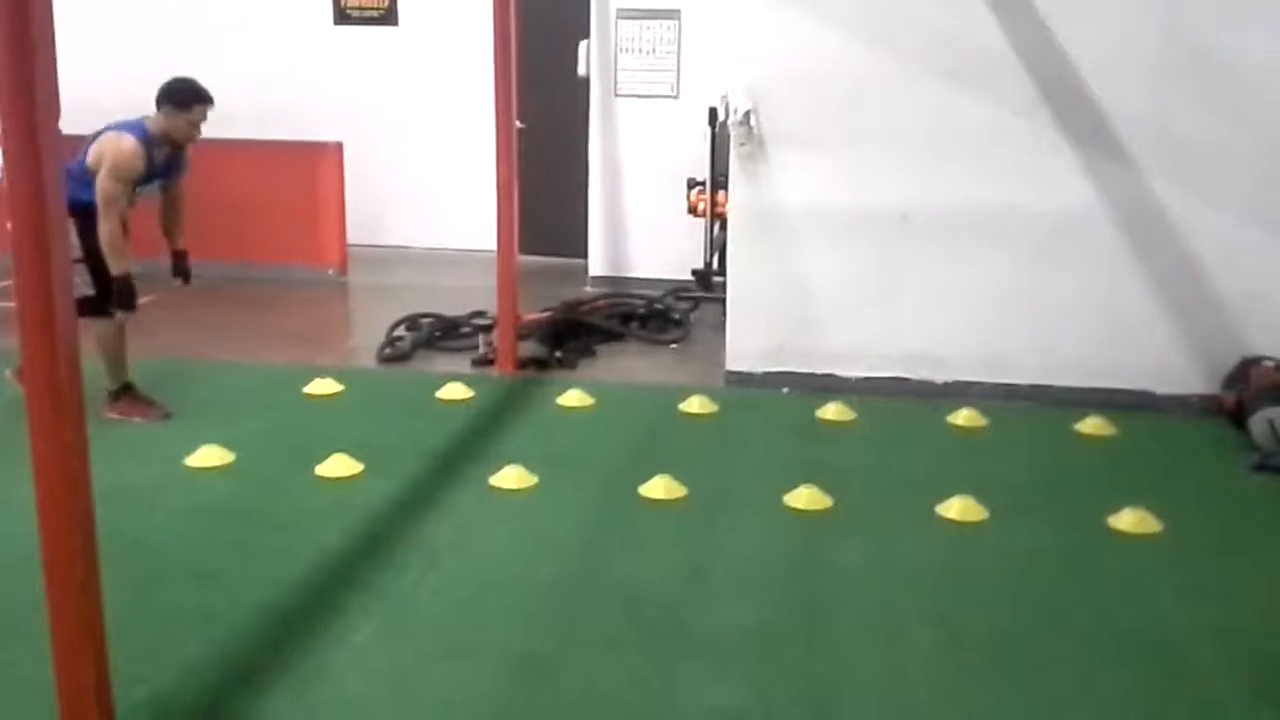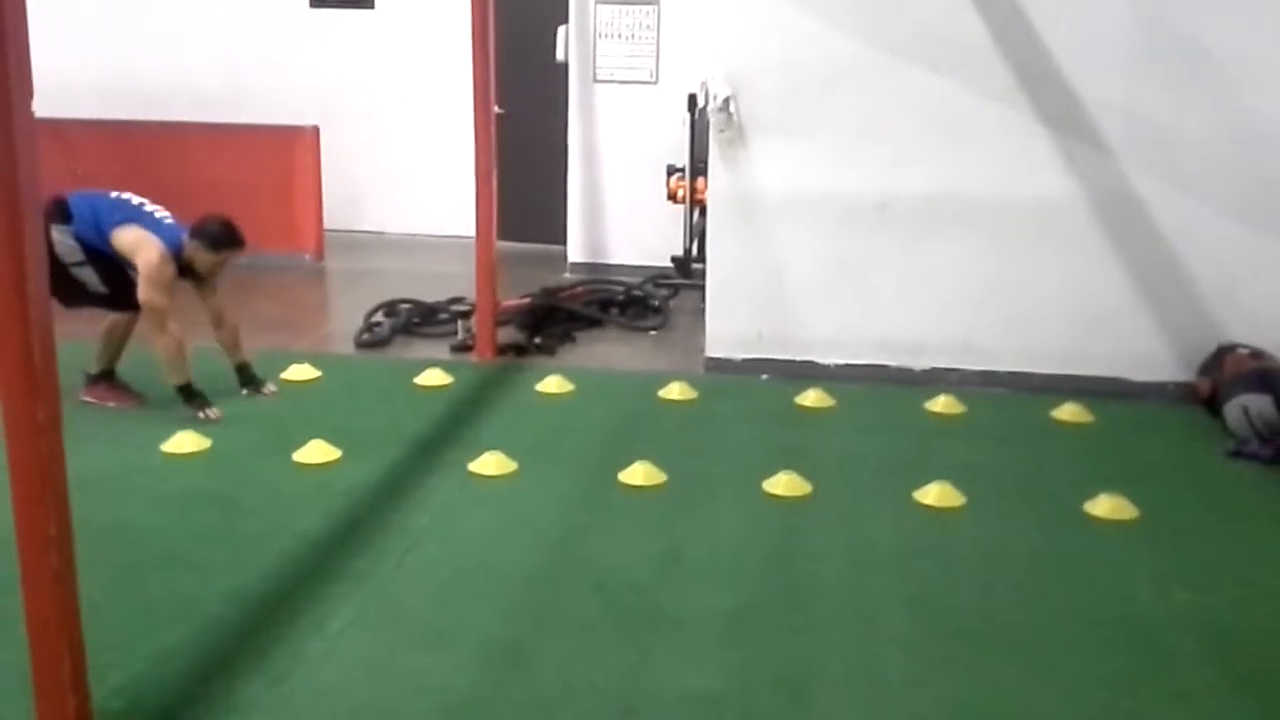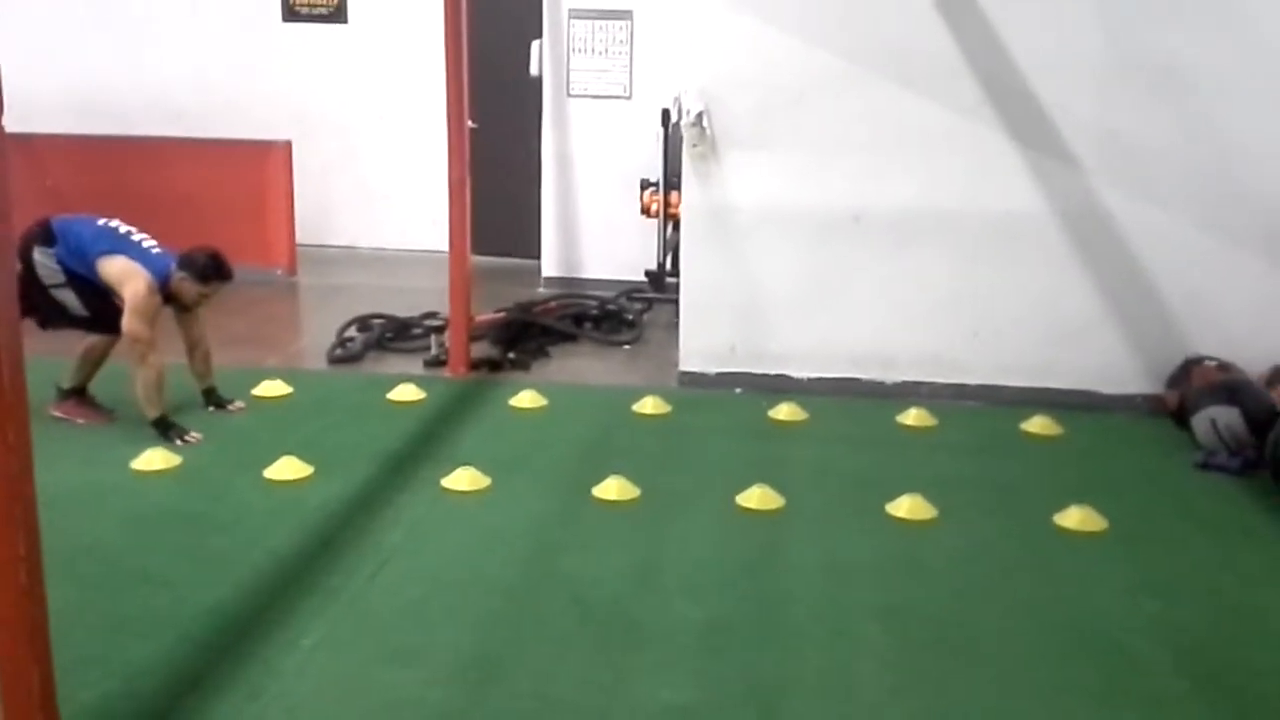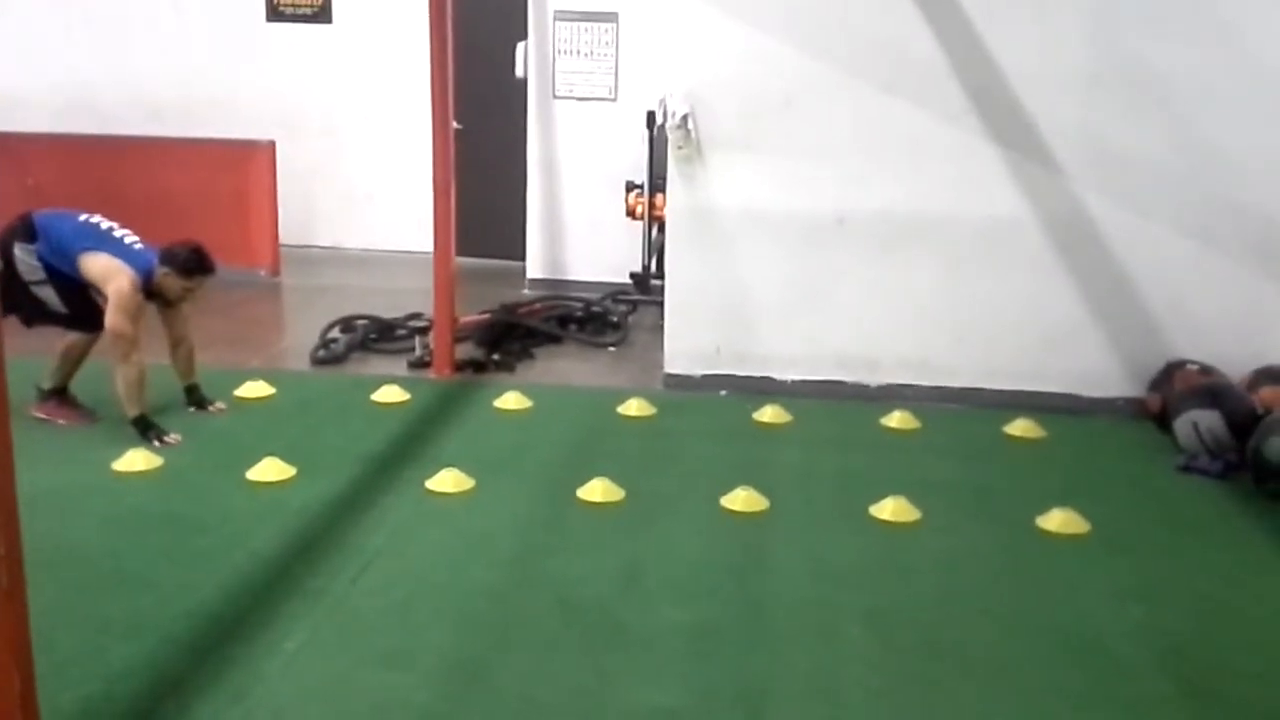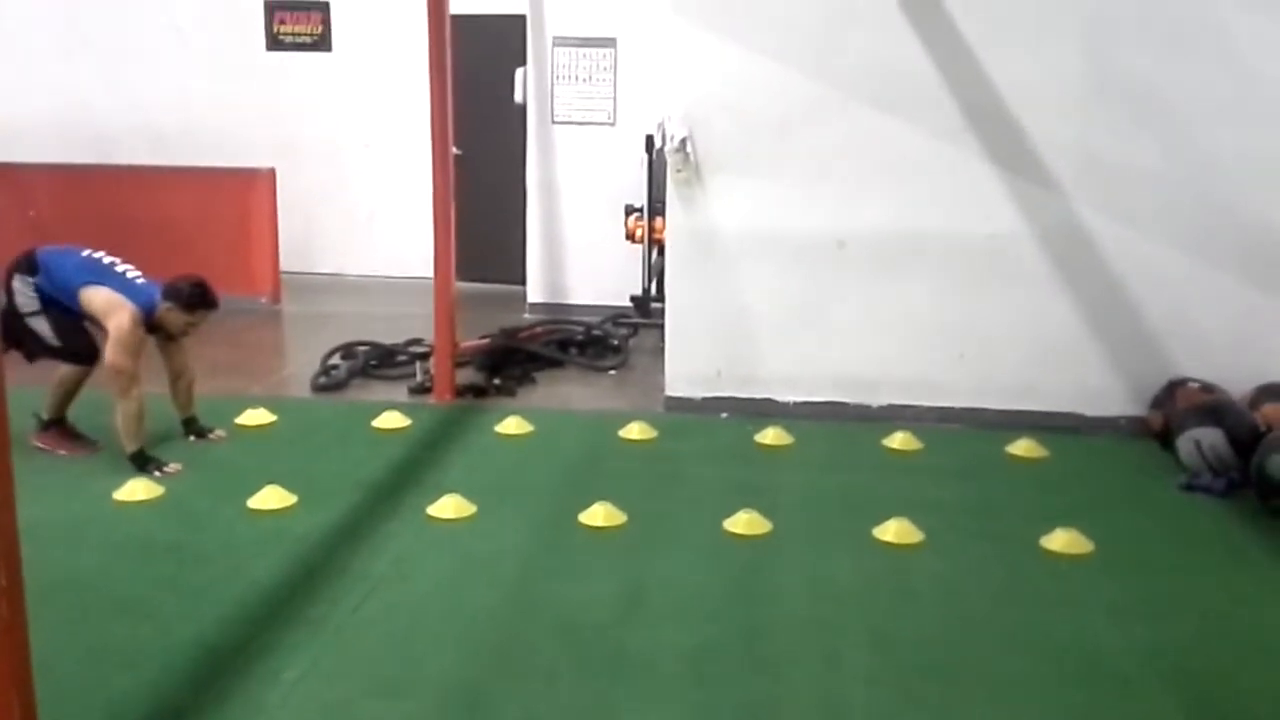
dt=0.7s
person 1, frame 1
left shoulder: (176, 150)
right shoulder: (125, 149)
left elbow: (172, 203)
right elbow: (108, 220)
left wrist: (178, 251)
right wrist: (121, 279)
left hip: (102, 217)
right hip: (70, 214)
left knee: (73, 301)
right knee: (105, 302)
right ankle: (120, 395)
person 1, frame 2
left shoulder: (198, 252)
right shoulder: (157, 259)
left elbow: (220, 318)
right elbow: (161, 329)
left wrist: (244, 370)
right wrist: (187, 392)
left hip: (88, 222)
right hip: (62, 224)
right knee: (128, 304)
right ankle: (99, 381)
person 1, frame 3
left shoulder: (181, 277)
right shoulder: (144, 289)
left elbow: (196, 343)
right elbow: (145, 360)
left wrist: (210, 393)
right wrist: (162, 424)
left hip: (72, 242)
right hip: (45, 247)
right knee: (108, 327)
right ankle: (70, 398)
person 1, frame 4
left shoulder: (164, 273)
right shoulder: (127, 285)
left elbow: (180, 340)
right elbow: (126, 358)
left wrist: (193, 392)
right wrist: (142, 424)
left hip: (56, 241)
right hip: (26, 242)
right knee: (88, 324)
right ankle: (51, 398)
person 1, frame 5
left shoulder: (166, 306)
right shoulder: (128, 320)
left elbow: (180, 372)
right elbow: (127, 393)
left wrist: (191, 422)
right wrist: (139, 457)
left hip: (57, 272)
right hip: (29, 276)
right knee: (81, 356)
right ankle: (50, 427)
